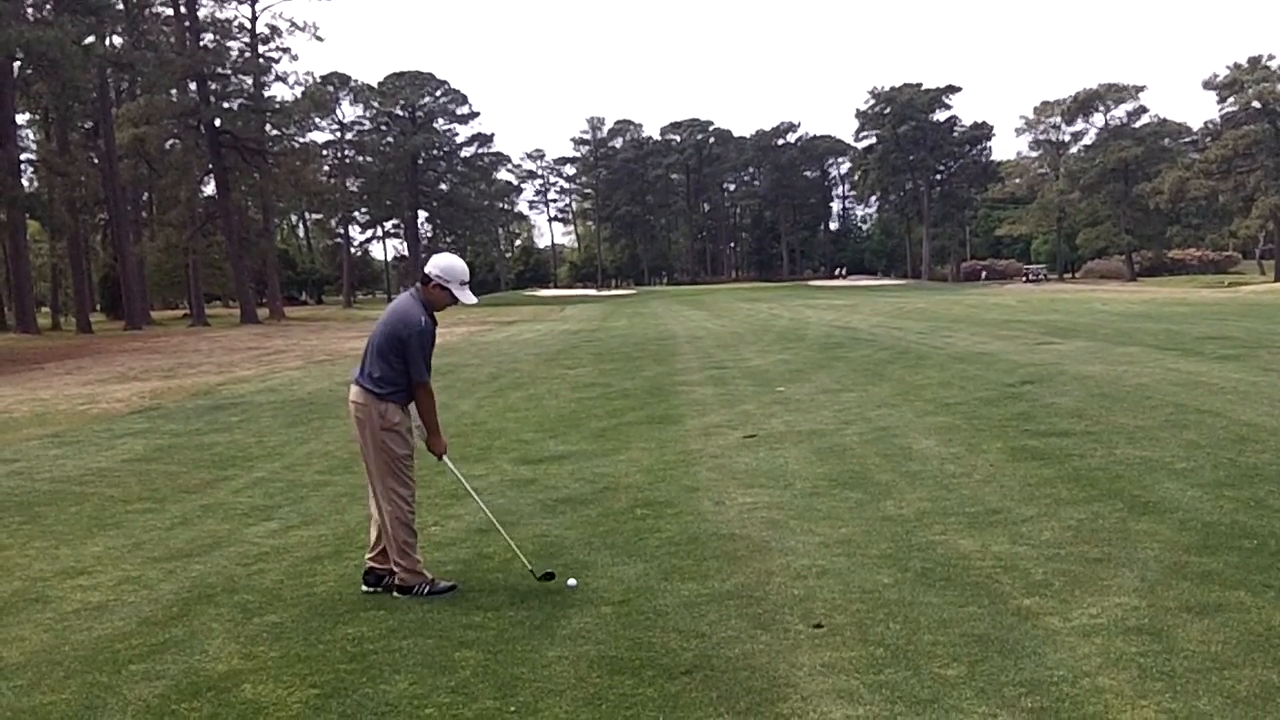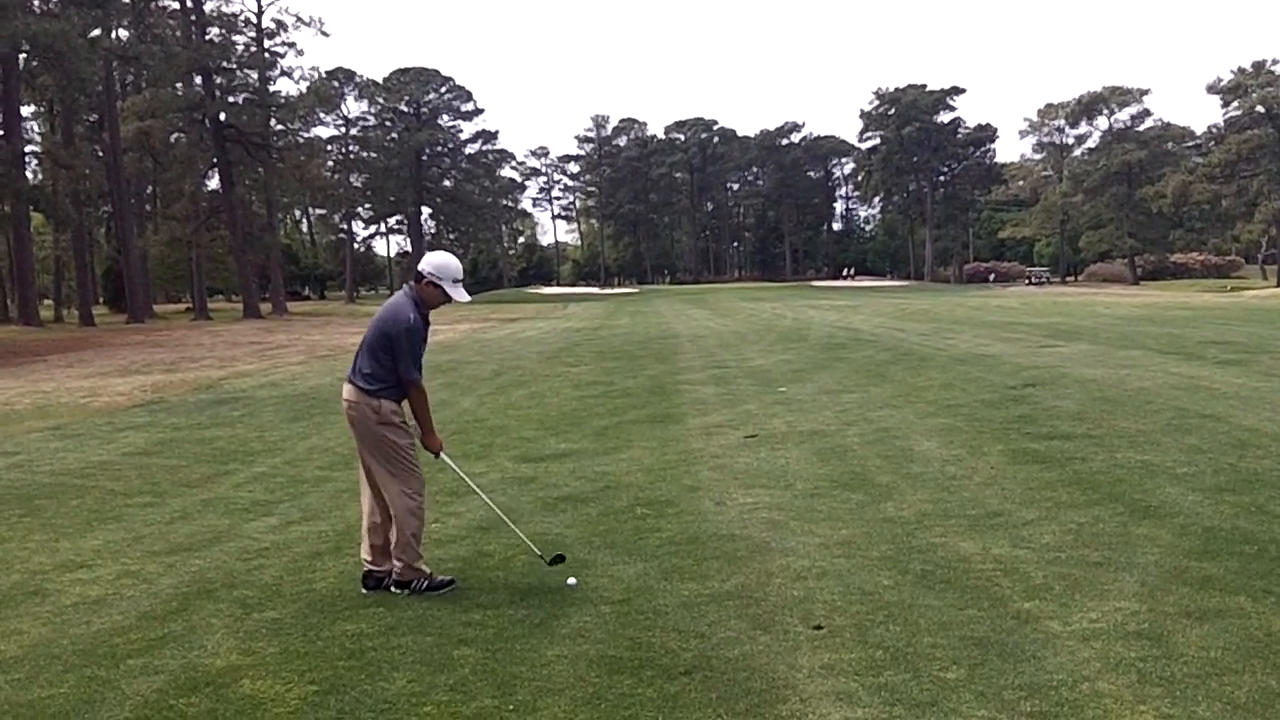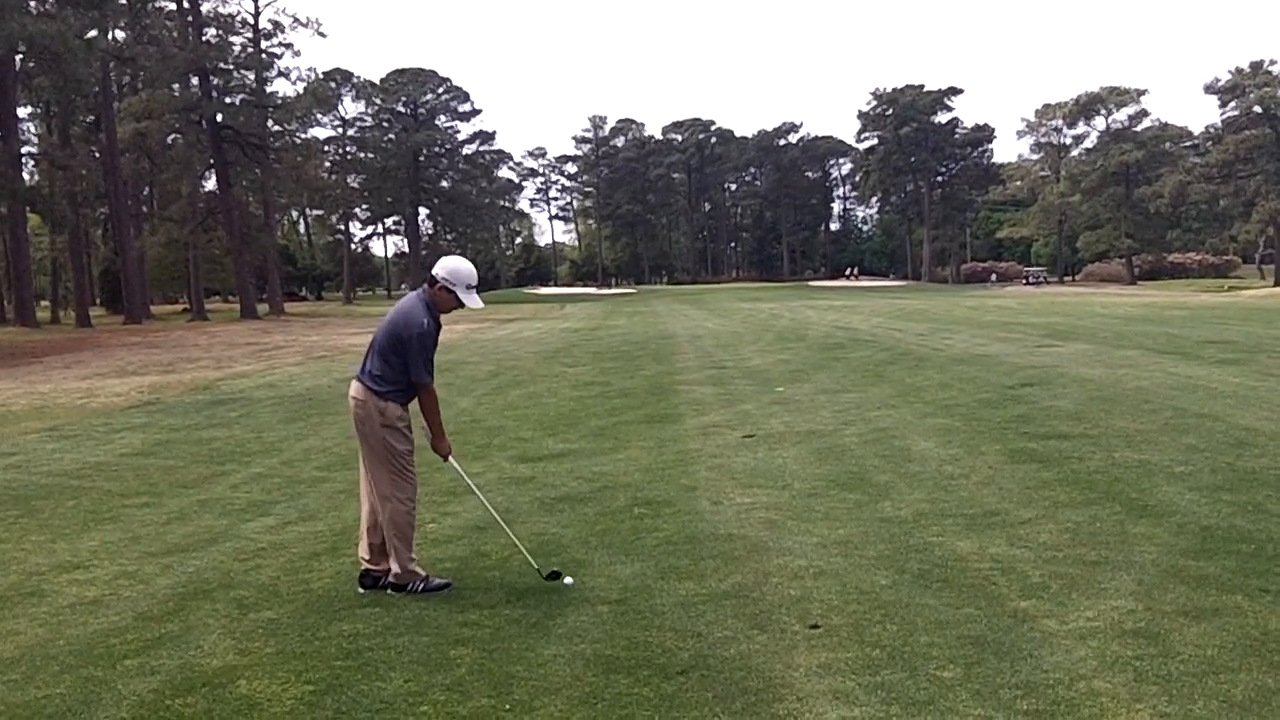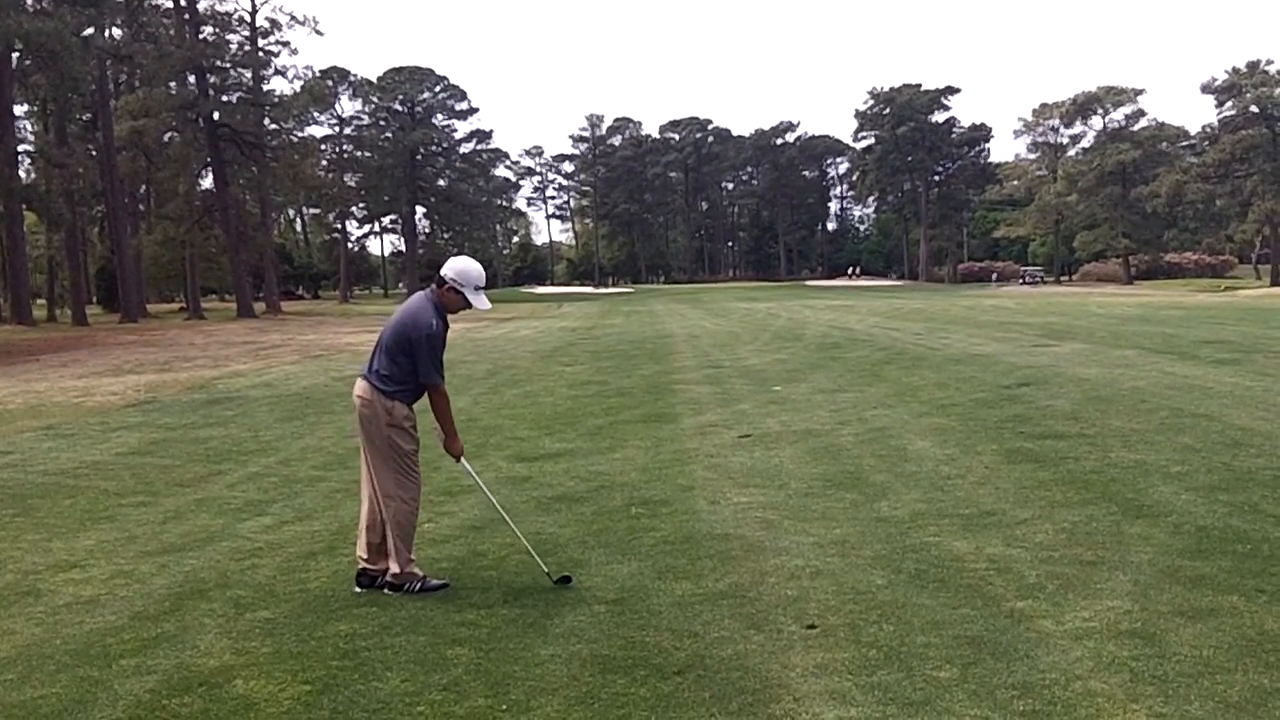
dt=0.4s
person 1, frame 1
left shoulder: (408, 302)
right shoulder: (418, 323)
right elbow: (421, 386)
right wrist: (434, 434)
left hip: (370, 398)
right hip: (381, 407)
left knee: (386, 492)
right knee: (397, 494)
left ankle: (379, 569)
right ankle: (409, 577)
person 1, frame 2
left shoulder: (405, 302)
right shoulder: (408, 320)
right elbow: (413, 383)
left wrist: (422, 428)
right wrist: (428, 432)
left hip: (364, 398)
right hip: (375, 404)
left knee: (379, 491)
right knee: (407, 488)
left ankle: (377, 570)
right ankle: (409, 572)
person 1, frame 3
left shoulder: (416, 303)
right shoulder: (420, 323)
right elbow: (424, 387)
right wrist: (439, 437)
left hip: (369, 396)
right hip: (381, 405)
left knee: (378, 490)
right knee: (399, 491)
left ankle: (374, 568)
right ankle: (403, 574)
person 1, frame 4
left shoulder: (423, 302)
right shoulder: (428, 324)
right elbow: (435, 388)
right wrist: (451, 437)
left hip: (372, 395)
right hip: (386, 404)
left knee: (379, 489)
right knee: (402, 491)
left ankle: (371, 568)
right ankle: (400, 574)
